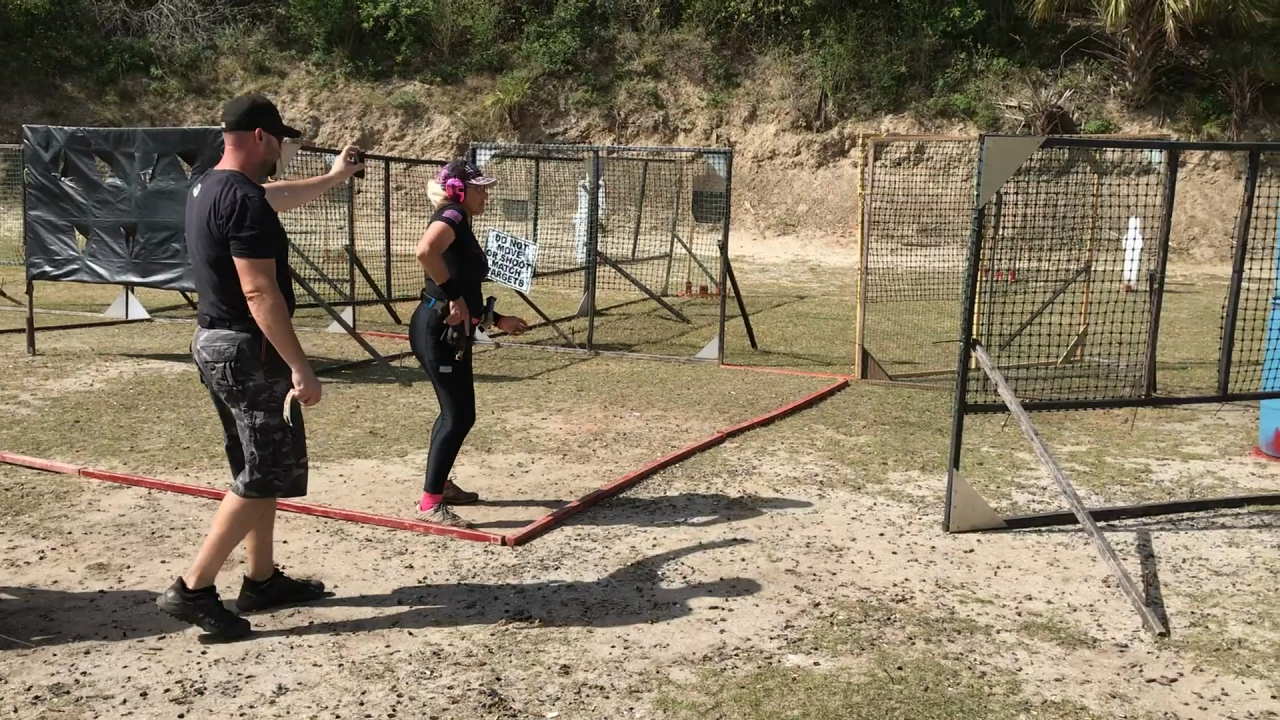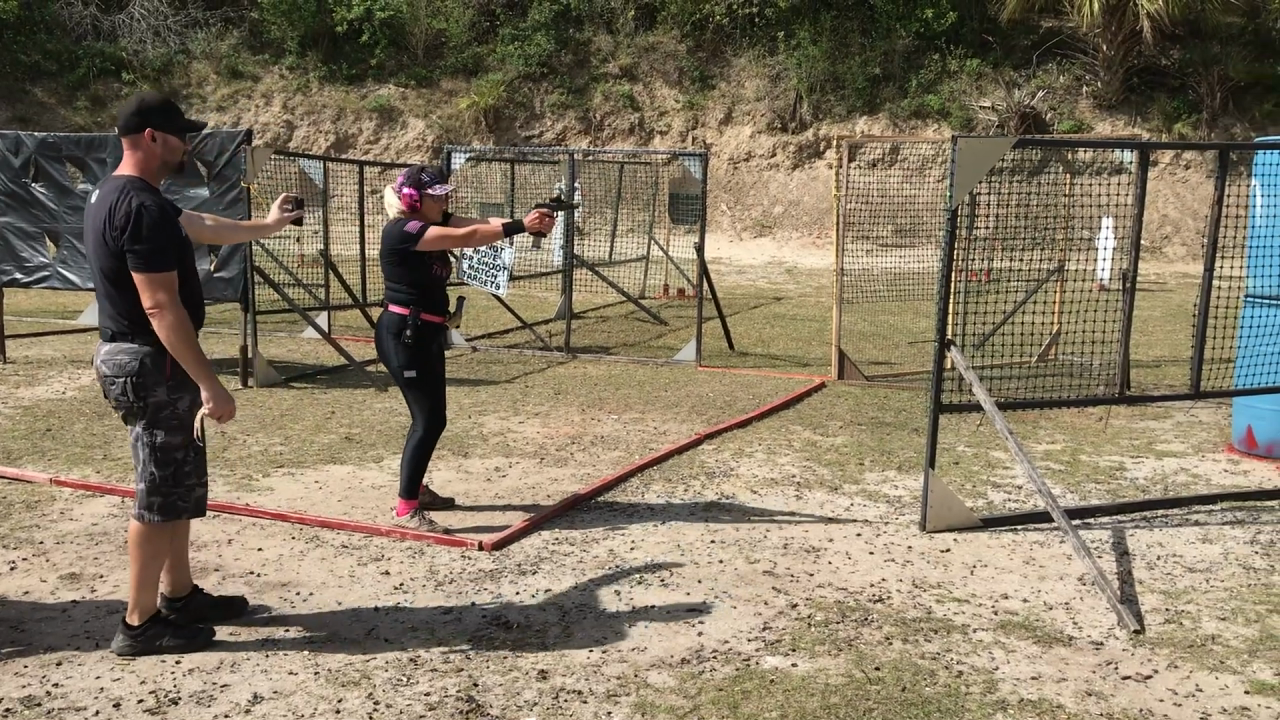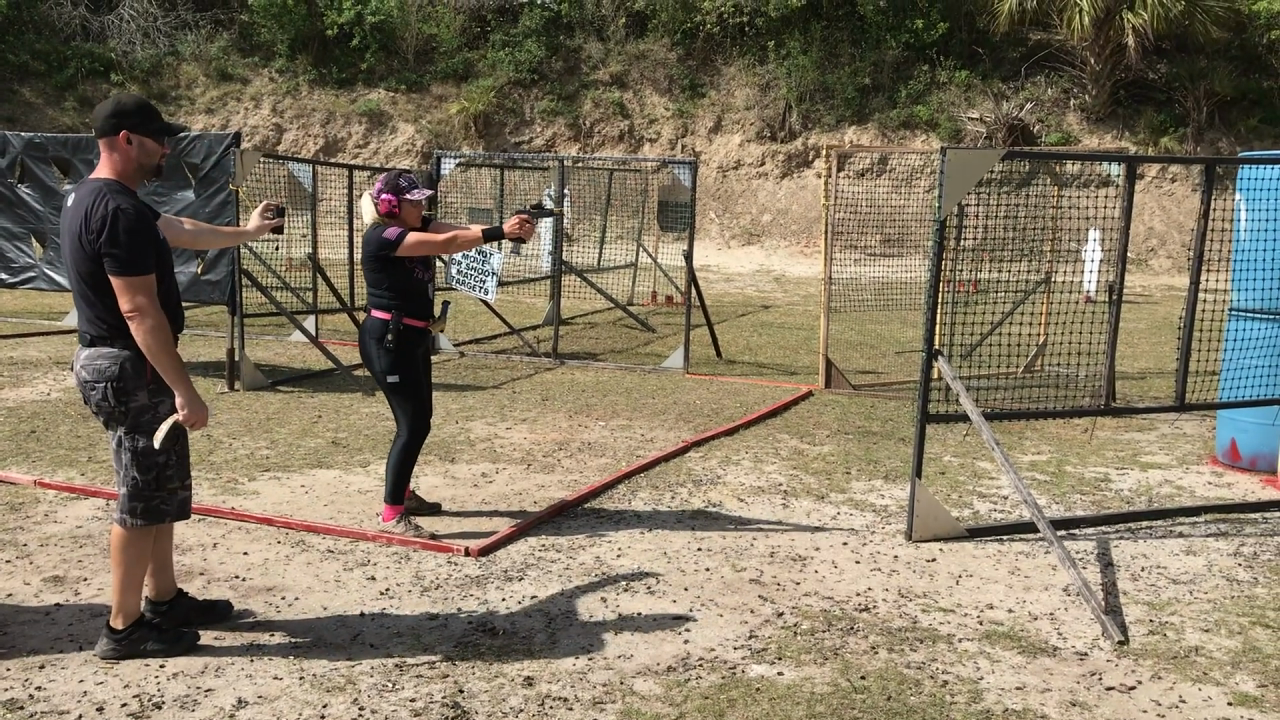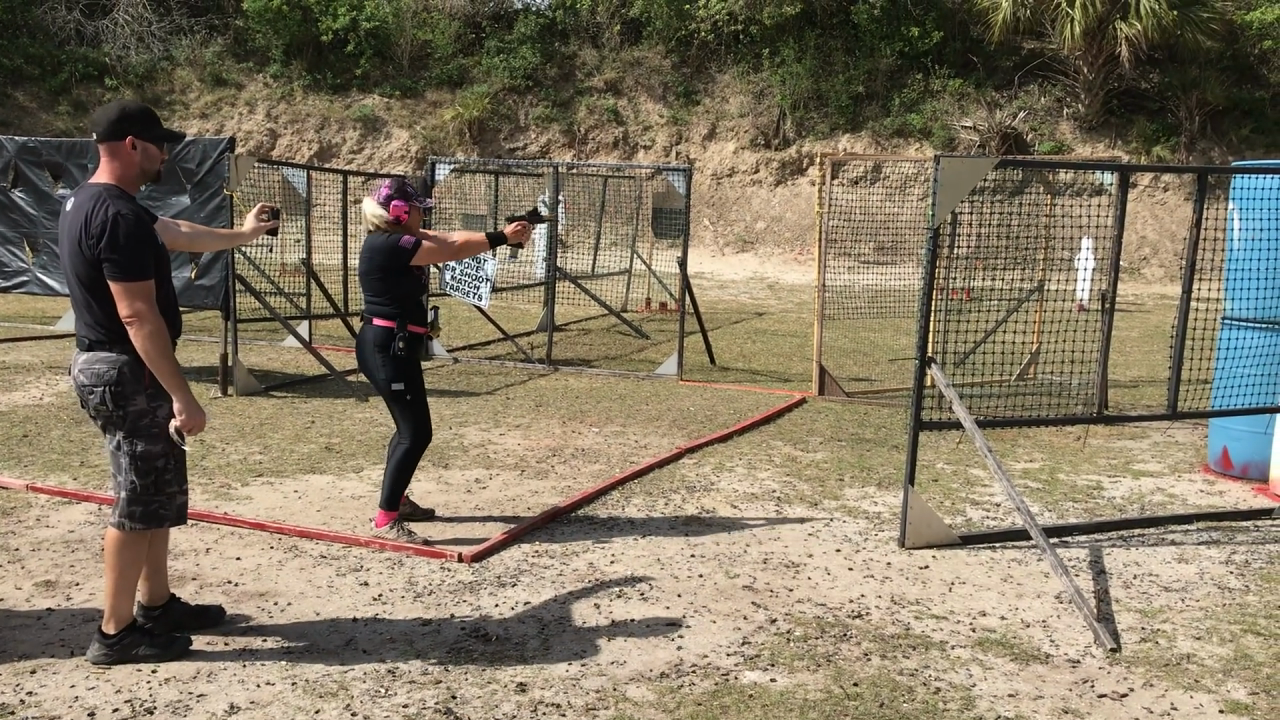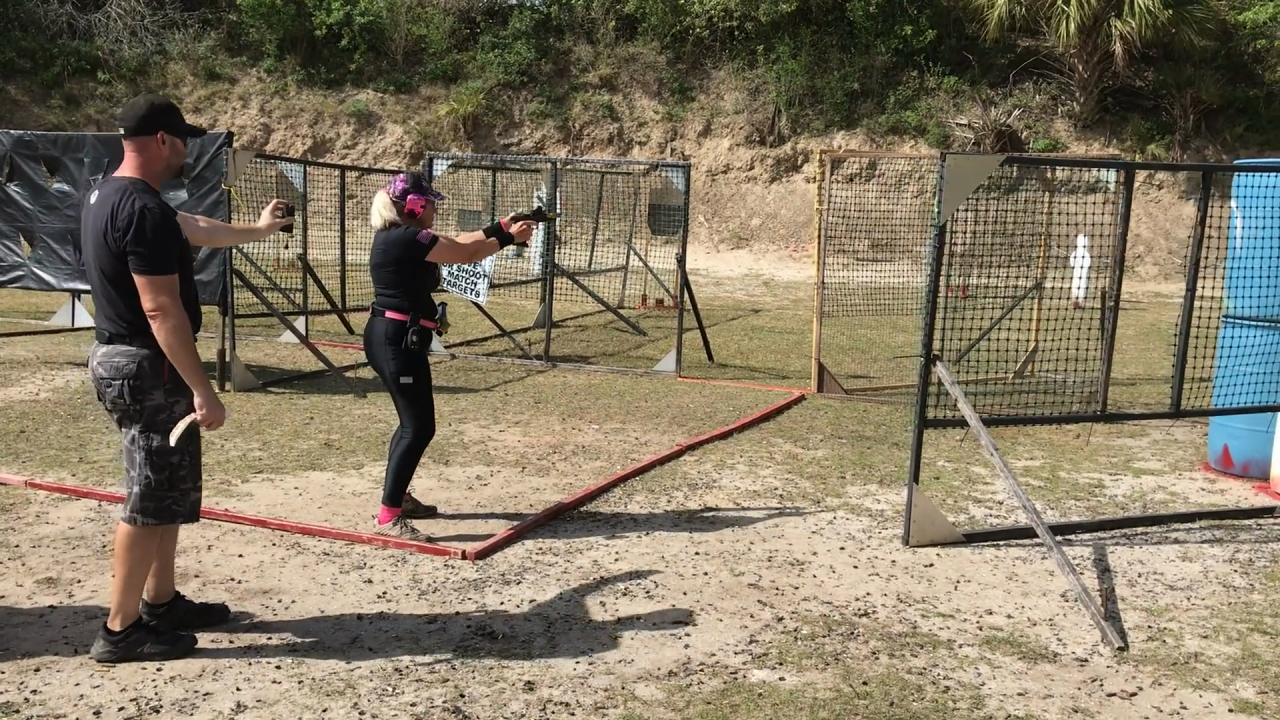
dt=1s
person 1, frame 1
left shoulder: (210, 186)
right shoulder: (244, 200)
left elbow: (278, 196)
right elbow: (260, 293)
left wrist: (333, 178)
right wrist: (300, 367)
left hip: (218, 343)
right hip: (247, 350)
left knee: (263, 467)
right knee: (265, 475)
left ankle: (262, 579)
right ankle: (192, 588)
person 1, frame 2
left shoulder: (116, 193)
right shoulder: (142, 207)
left elbow: (198, 225)
right elbow: (162, 307)
left wrist: (264, 226)
right wrist: (209, 383)
left hip: (138, 359)
right hip: (151, 365)
left knee: (177, 485)
right knee: (161, 493)
left ankle: (179, 596)
right ankle: (139, 623)
person 1, frame 3
left shoulder: (92, 196)
right shoulder: (118, 211)
left elbow: (178, 231)
right elbow: (139, 312)
left wrist: (245, 232)
right wrist: (184, 391)
left hip: (116, 363)
right hip: (131, 370)
left knee: (162, 491)
right knee: (143, 498)
left ankle: (164, 600)
right ankle: (124, 628)
person 1, frame 4
left shoulder: (88, 200)
right shoulder: (119, 215)
left elbow: (176, 233)
right elbow: (139, 317)
left wrist: (242, 234)
right wrist: (182, 396)
left hip: (110, 366)
right hip: (128, 374)
left knee: (155, 495)
right knee: (140, 502)
left ankle: (156, 605)
right ankle: (116, 633)
person 1, frame 5
left shoulder: (108, 194)
right shoulder: (143, 209)
left elbow: (193, 229)
right elbow: (161, 310)
left wrist: (257, 231)
right wrist: (202, 390)
left hip: (122, 358)
right hip: (146, 369)
left knee: (166, 492)
right knee: (152, 499)
left ankle: (161, 603)
right ankle: (121, 630)
person 2, frame 1
left shoulder: (462, 229)
right shoulder: (450, 217)
right elbow: (425, 251)
left wrist: (498, 320)
right wrist: (453, 297)
left hip: (453, 332)
right hip: (437, 331)
left knee: (455, 412)
right knee: (460, 416)
left ankle: (440, 485)
right ankle: (429, 503)
person 2, frame 2
left shoulder: (433, 224)
right shoulder: (401, 231)
left elbow: (481, 223)
right elbow: (466, 238)
left wrist: (526, 222)
right wrist: (520, 226)
left hip: (426, 333)
right hip: (402, 335)
left knee: (430, 416)
right knee: (429, 420)
left ankle: (415, 489)
right ankle: (405, 509)
person 2, frame 3
left shoulder: (416, 228)
right shoulder: (381, 237)
left elbow: (461, 230)
right elbow: (446, 244)
left wrist: (507, 229)
right wrist: (500, 233)
left hip: (413, 338)
right hip: (388, 340)
left knee: (419, 419)
right knee: (413, 425)
left ankle: (402, 494)
right ankle: (391, 514)
person 2, frame 4
left shoulder: (393, 237)
right shoulder: (389, 245)
left elbow: (451, 238)
right elbow: (455, 251)
left wrist: (501, 235)
right wrist: (501, 237)
left hip: (393, 345)
right hip: (387, 348)
left knee: (410, 425)
right knee: (417, 433)
left ankle: (397, 500)
right ankle: (384, 520)
person 2, frame 5
left shoulder: (399, 232)
right shoulder: (406, 238)
left elbow: (456, 241)
right elbow: (466, 254)
left wrist: (497, 227)
right wrist: (509, 238)
left hip: (396, 337)
right hip: (398, 340)
left knee: (412, 421)
right knee: (419, 428)
left ankle: (398, 497)
right ankle: (387, 517)
